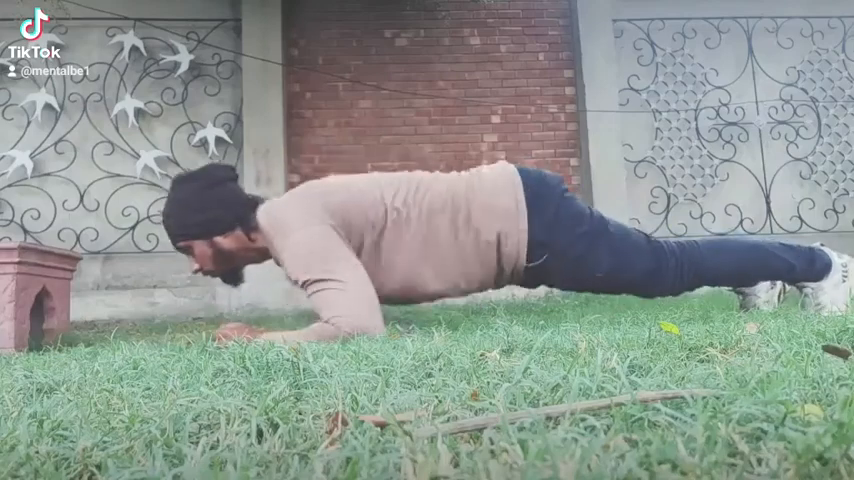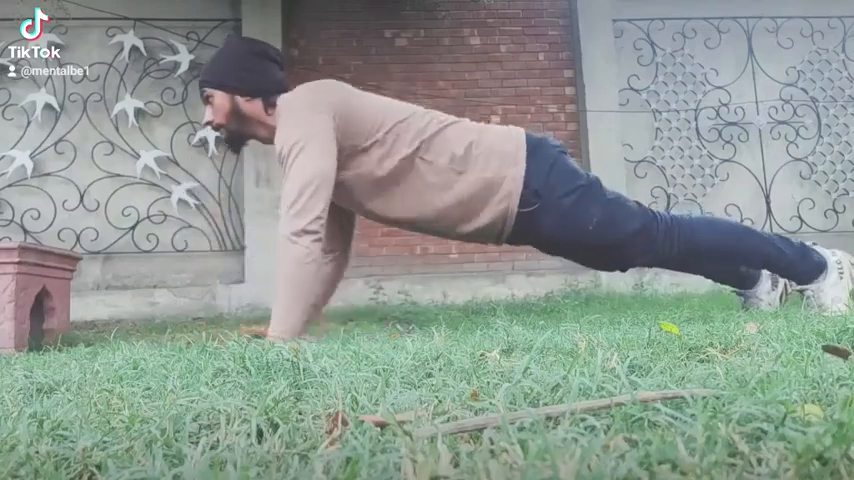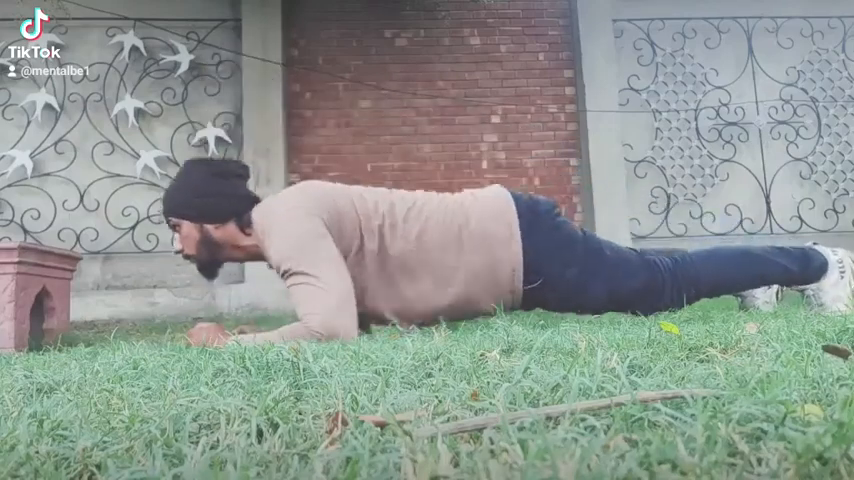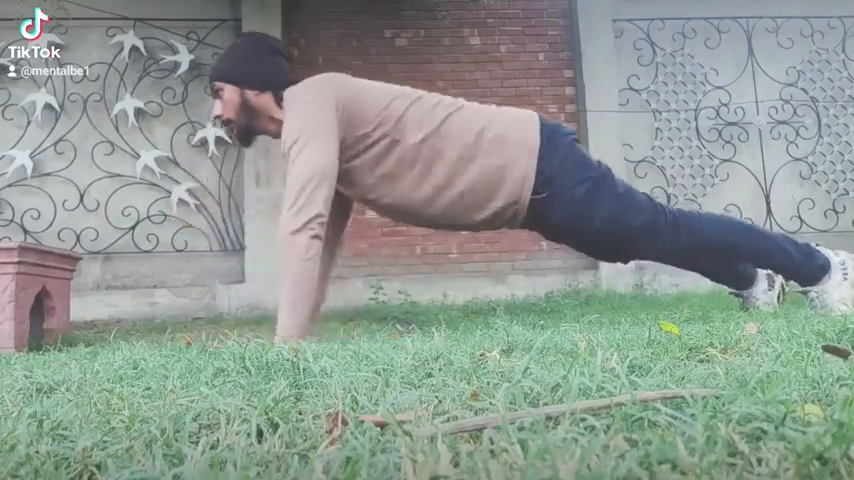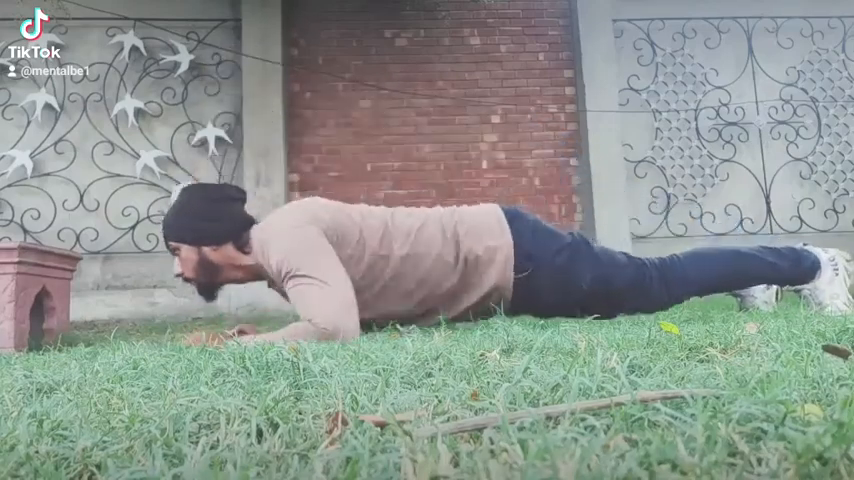
dt=1s
person 1, frame 1
left shoulder: (293, 229)
right shoulder: (292, 213)
left elbow: (360, 326)
right elbow: (356, 302)
left wrist: (266, 341)
right wrist: (321, 325)
left hip: (524, 223)
right hip: (506, 204)
left knee: (667, 268)
right knee: (650, 267)
right ankle: (755, 279)
person 1, frame 2
left shoulder: (303, 109)
right shoulder: (309, 142)
left elbow: (303, 232)
right elbow: (331, 252)
left wrist: (280, 340)
right wrist: (293, 326)
left hip: (522, 181)
right hip: (511, 205)
left knee: (657, 237)
right knee: (638, 245)
right ankle: (759, 280)
person 1, frame 3
left shoulder: (285, 227)
right shoulder: (289, 212)
left elbow: (334, 328)
right elbow: (353, 307)
left wrist: (237, 343)
right wrist: (281, 333)
left hip: (522, 251)
right hip: (502, 228)
left knee: (662, 283)
right knee: (644, 279)
right ankle: (790, 268)
person 1, frame 4
left shoulder: (309, 103)
right shoulder: (317, 138)
left elbow: (304, 229)
right elbow: (327, 235)
left wrist: (289, 343)
right wrist: (298, 320)
left hip: (532, 166)
right hip: (523, 183)
left knee: (665, 230)
right knee: (644, 238)
right ankle: (755, 282)
person 1, frame 5
left shoulder: (286, 238)
right shoulder: (283, 243)
left elbow: (338, 326)
right elbow: (339, 317)
left wrist: (249, 347)
right wrist: (267, 340)
left hip: (510, 259)
right hip: (495, 259)
left knee: (655, 282)
right knee: (635, 286)
right ankle: (754, 276)
